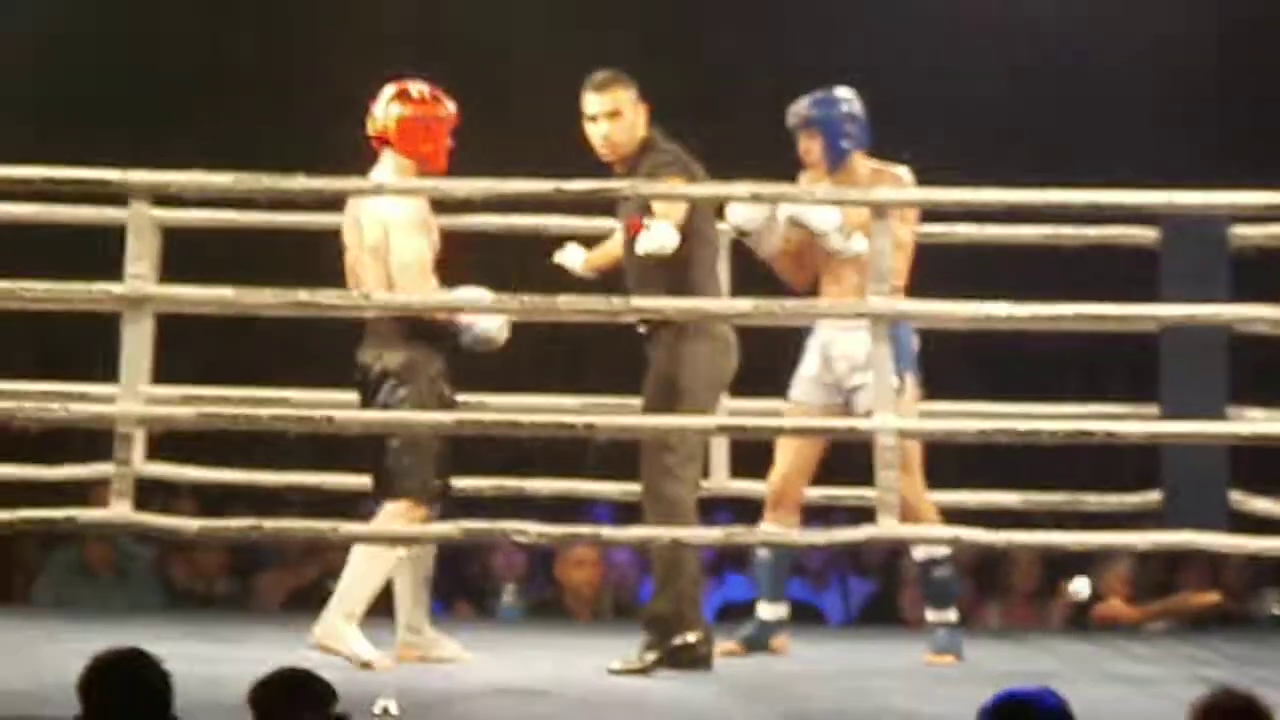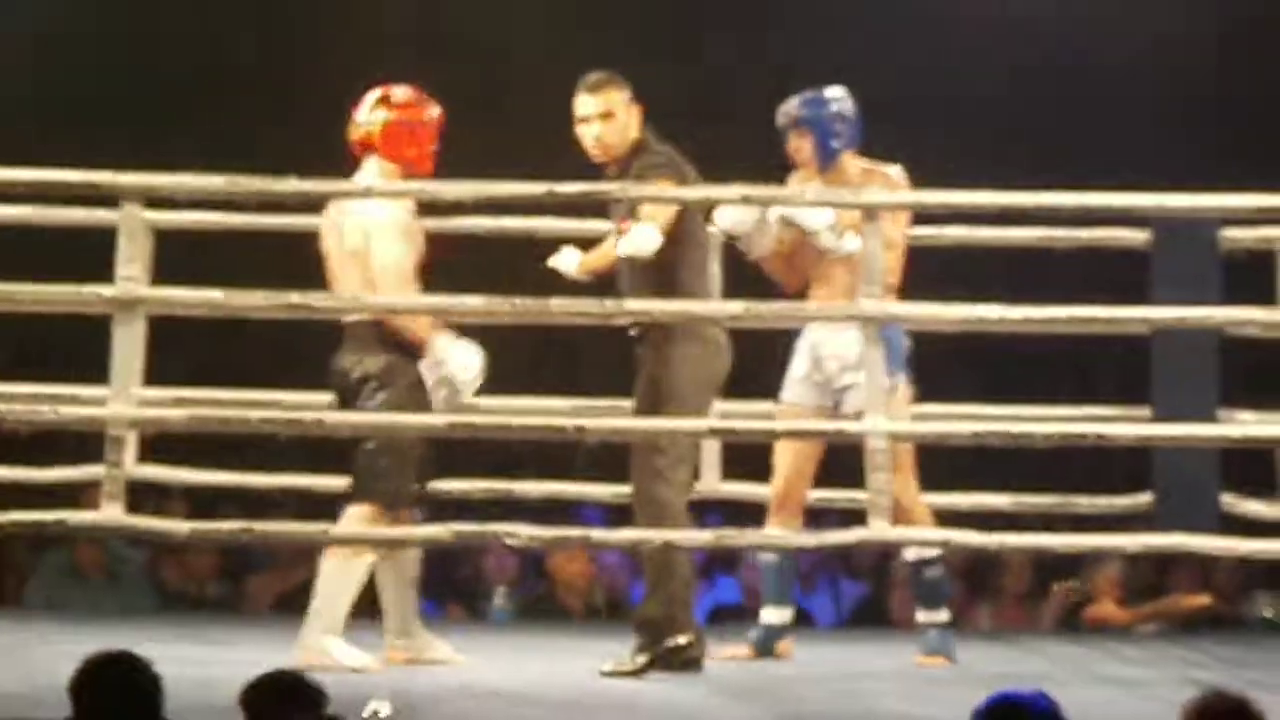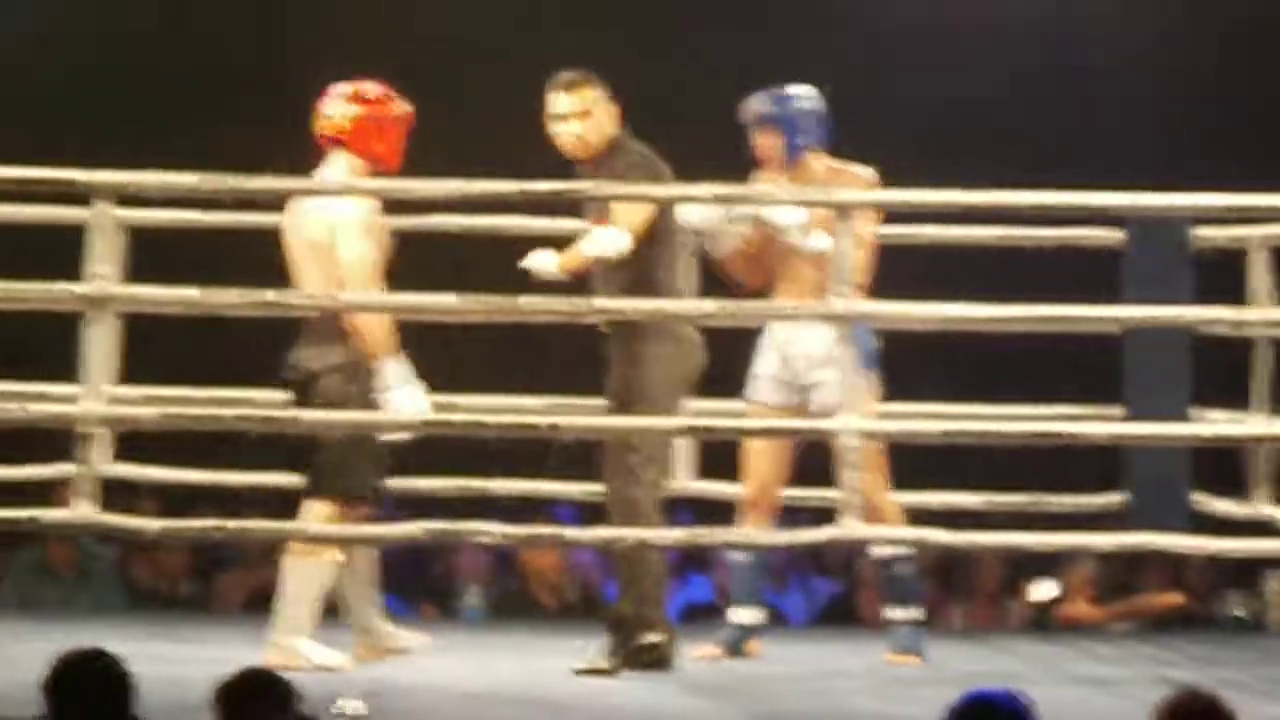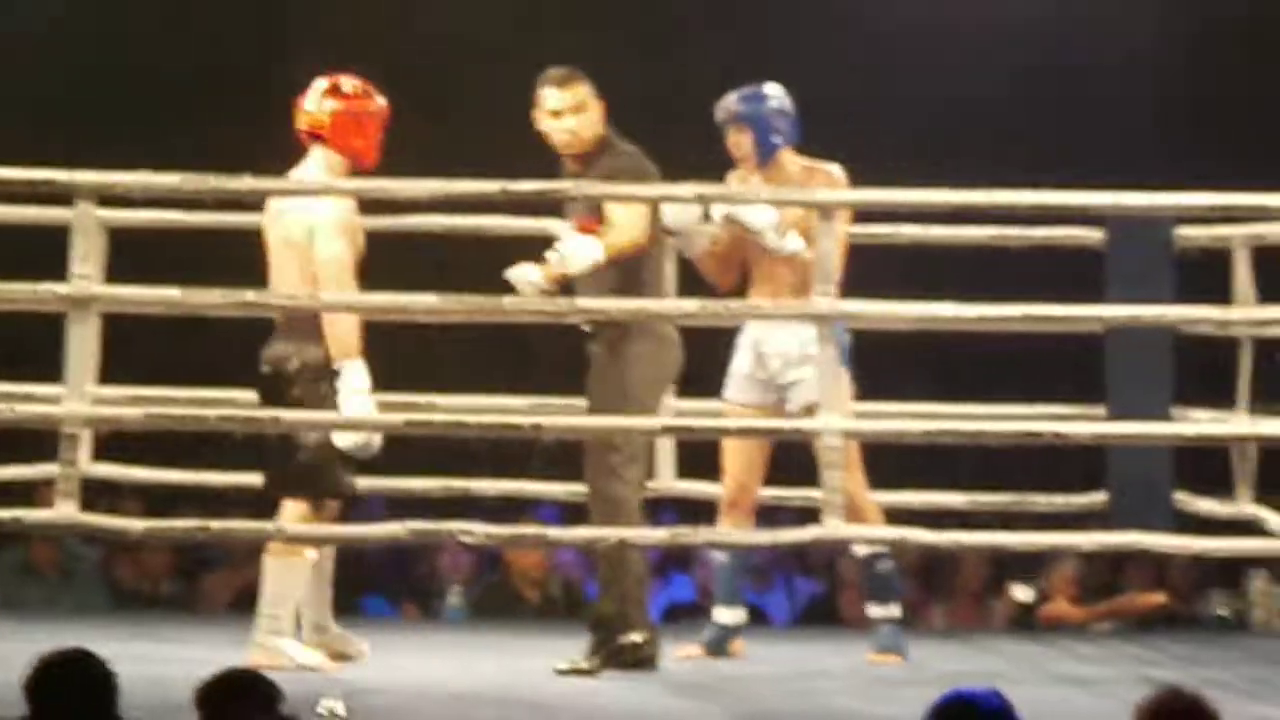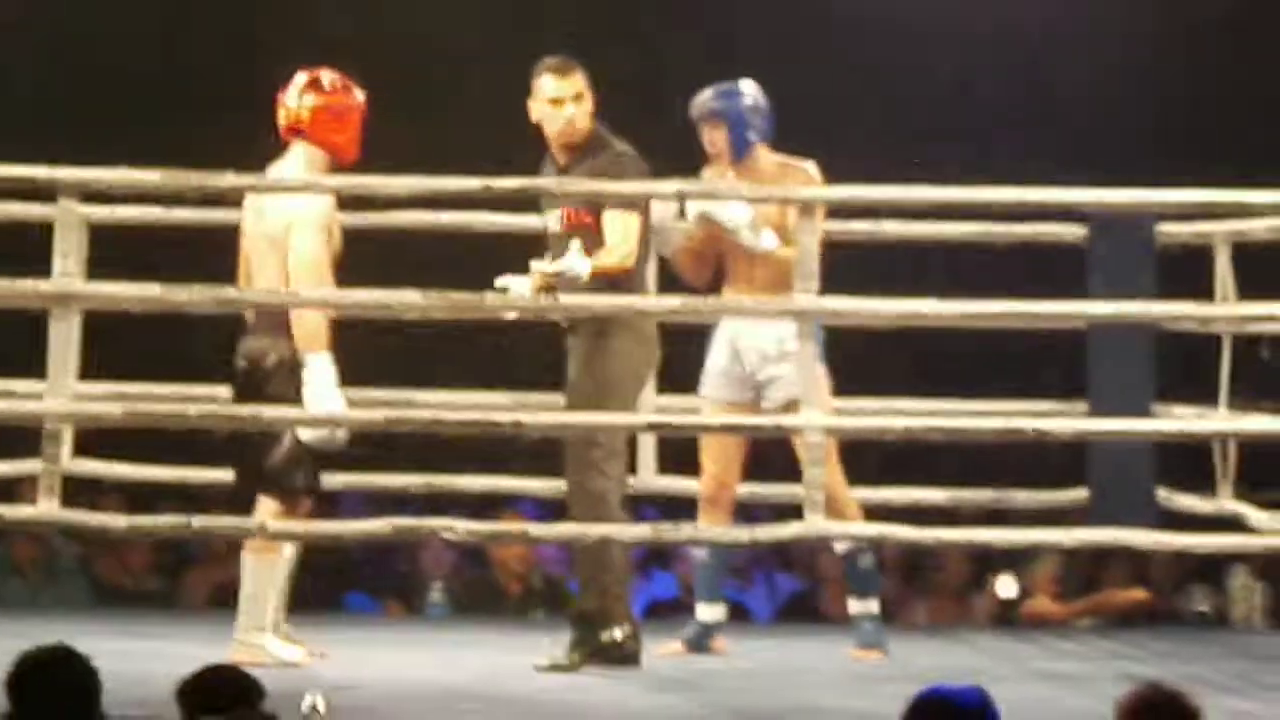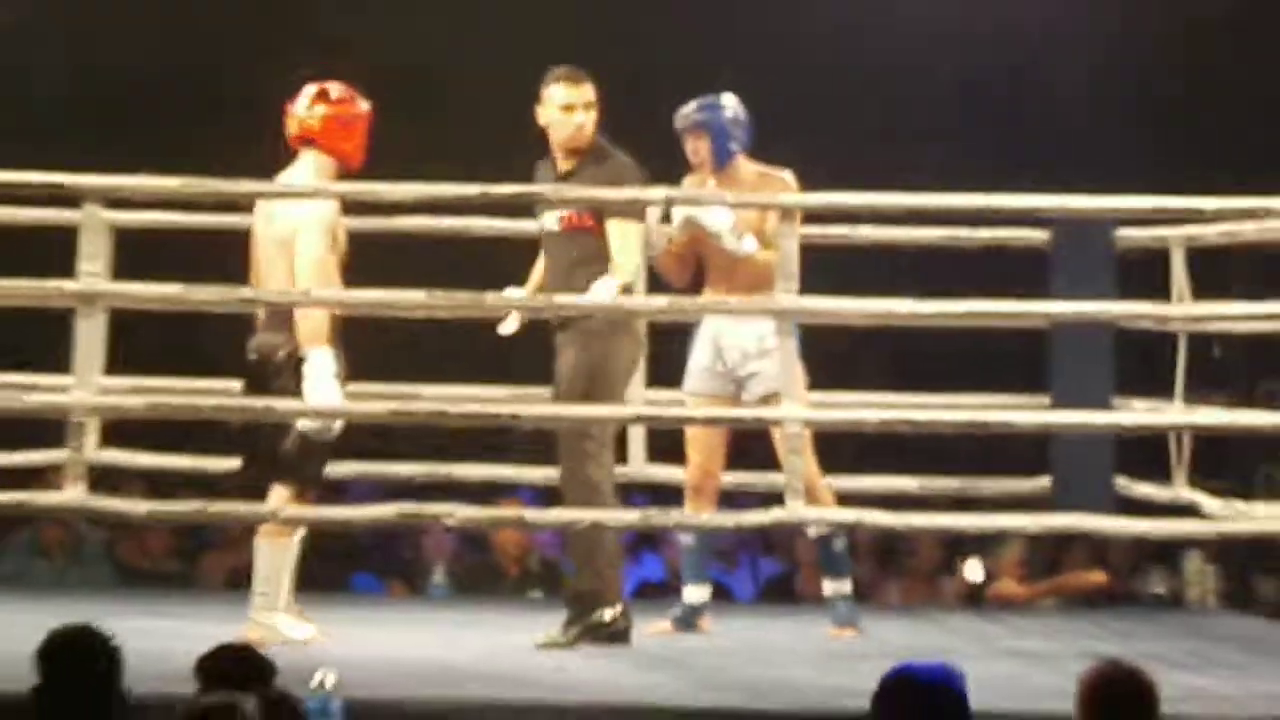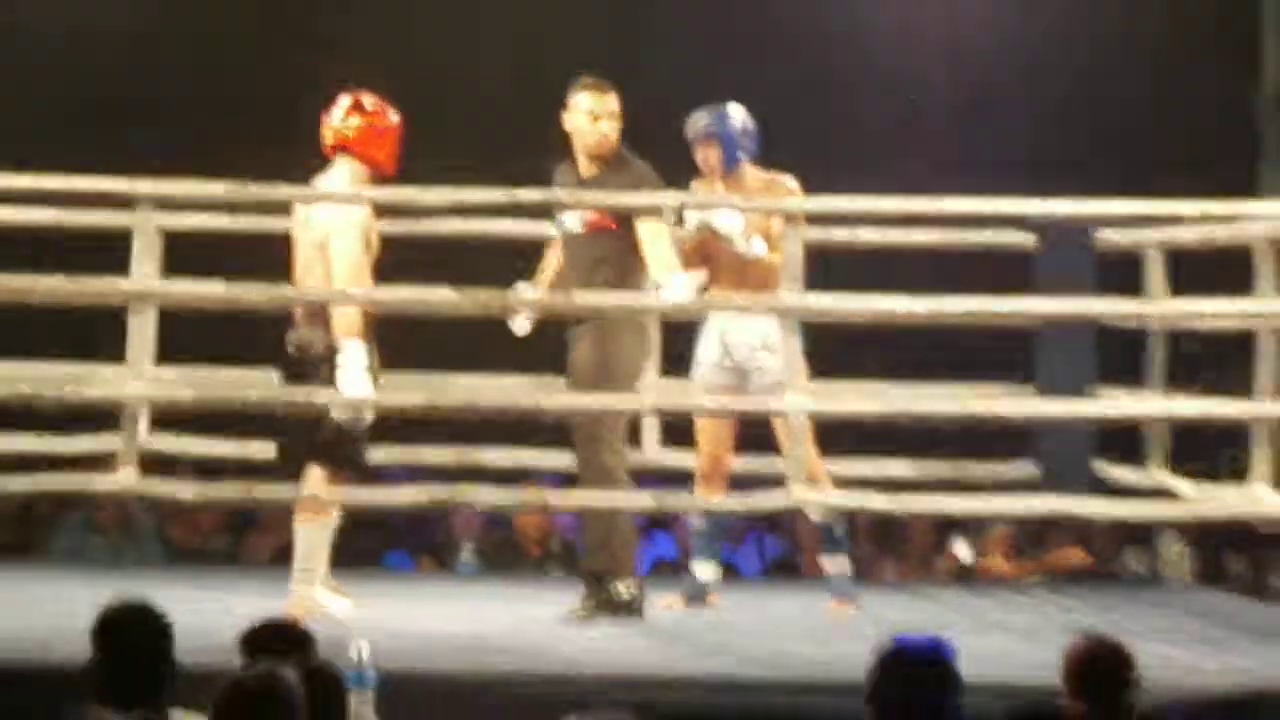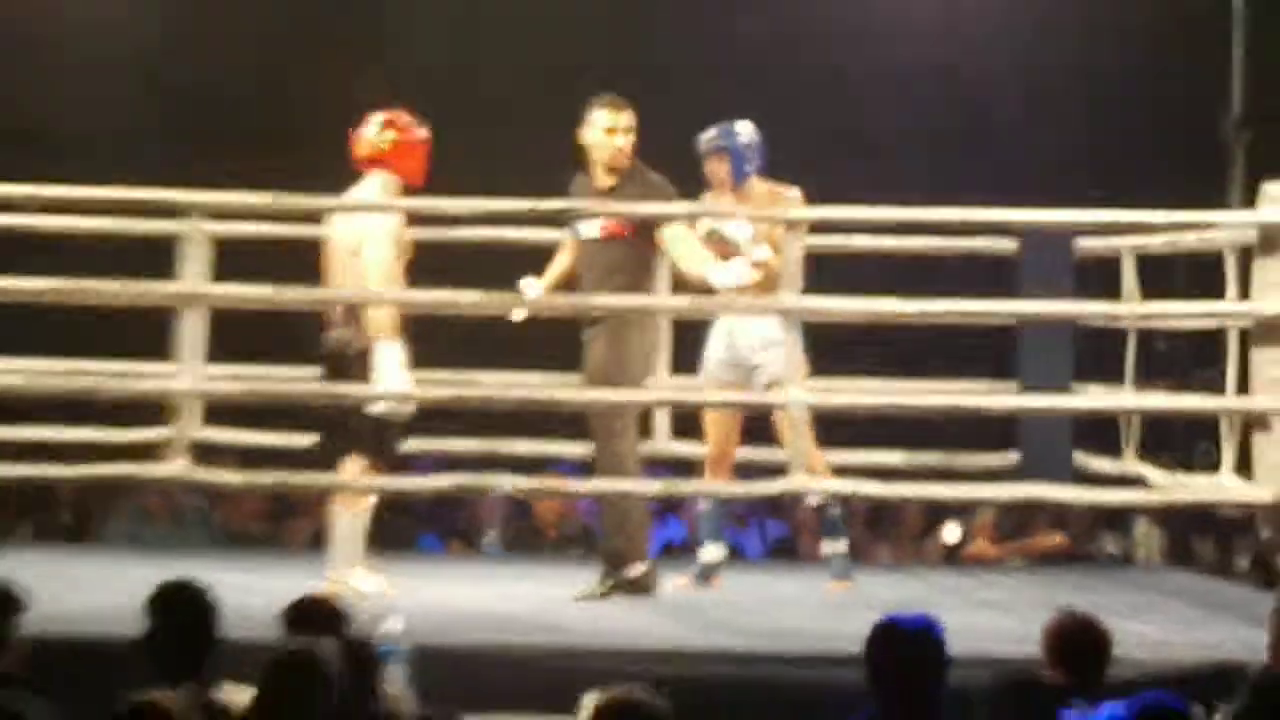
dt=0.1s
person 1, frame 1
left shoulder: (666, 164)
right shoulder: (631, 175)
left elbow: (671, 209)
left wrist: (663, 230)
right wrist: (589, 261)
left hip: (689, 337)
right hip: (677, 339)
left knee: (666, 480)
right knee: (669, 482)
left ankle: (676, 628)
right ankle: (686, 628)
person 1, frame 2
left shoulder: (658, 165)
right shoulder: (625, 171)
left elbow: (657, 216)
left wrist: (644, 233)
right wrist: (586, 263)
left hip: (681, 338)
right hip: (672, 340)
left knee: (657, 481)
right knee: (664, 484)
left ankle: (667, 633)
right ankle: (676, 630)
person 1, frame 3
left shoulder: (634, 164)
right shoulder: (598, 171)
left elbow: (631, 219)
left wrist: (616, 236)
right wrist: (562, 264)
left hip: (653, 336)
right hip: (641, 338)
left knee: (630, 480)
right knee: (636, 482)
left ankle: (639, 630)
right ankle: (648, 628)
person 1, frame 4
left shoulder: (625, 165)
right shoulder: (575, 171)
left elbow: (628, 233)
left wrist: (587, 251)
right wrist: (547, 275)
left hip: (636, 336)
right hip: (613, 337)
left knee: (611, 478)
right knee: (616, 482)
left ankle: (621, 631)
person 1, frame 5
left shoulder: (617, 162)
right shoulder: (552, 165)
left elbow: (623, 250)
left wrist: (586, 266)
right wrist: (535, 281)
left hip: (613, 331)
right hip: (589, 333)
left knee: (592, 473)
right knee: (595, 475)
left ankle: (602, 626)
person 1, frame 6
left shoulder: (616, 171)
right shoulder: (547, 173)
left elbow: (628, 250)
left wrist: (613, 282)
right wrist: (528, 294)
left hip: (602, 330)
right hip: (570, 331)
left knee: (584, 463)
right knee: (584, 466)
left ankle: (595, 605)
right ankle: (604, 604)
person 1, frame 7
left shoulder: (636, 177)
right shoulder: (563, 176)
left elbow: (658, 246)
left wrist: (671, 279)
right wrist: (538, 291)
left hip: (615, 326)
right hip: (582, 326)
left knee: (600, 448)
right knee: (595, 450)
left ankle: (613, 580)
right ankle: (614, 578)
person 1, frame 8
left shoulder: (650, 188)
right shoulder: (579, 186)
left elbow: (683, 248)
left wrist: (721, 273)
right wrist: (542, 287)
left hip: (629, 325)
right hip: (595, 327)
left knee: (613, 440)
right knee: (611, 442)
left ankle: (628, 562)
right ankle: (630, 560)
person 2, frame 1
left shoulder: (363, 200)
right shoulder: (404, 200)
right elbow: (414, 294)
left wrist: (448, 308)
right wrist: (469, 316)
left hip: (383, 350)
right hip: (408, 355)
left knee: (410, 494)
right knee: (410, 499)
person 2, frame 2
left shoulder: (342, 204)
right shoulder: (389, 205)
right elbow: (395, 298)
left wrist: (425, 345)
right wrist: (443, 345)
left hip: (357, 354)
right hip: (384, 361)
left knee: (400, 499)
right knee: (374, 501)
person 2, frame 3
left shoulder: (306, 198)
right shoulder: (355, 201)
right elbow: (360, 296)
right wrist: (394, 371)
left hip: (314, 349)
right hip: (342, 356)
left knee: (354, 495)
right knee: (331, 498)
person 2, frame 4
left shoulder: (285, 194)
right shoulder: (332, 200)
right elbow: (335, 296)
right wrist: (354, 378)
left hip: (284, 348)
right hip: (313, 355)
left knee: (322, 495)
right knee: (307, 498)
person 2, frame 5
left shoulder: (266, 188)
right shoulder: (312, 196)
right elbow: (308, 290)
right wrist: (320, 372)
left hip: (259, 342)
right hip: (288, 350)
left knee: (290, 491)
right knee: (280, 495)
person 2, frame 6
left shoulder: (277, 193)
right shoulder: (317, 200)
right elbow: (312, 288)
right wrist: (320, 365)
left hip: (269, 341)
right hip: (296, 347)
left knee: (286, 478)
right knee: (291, 481)
left ankle: (278, 602)
right ankle: (267, 612)
person 2, frame 7
left shoulder: (314, 196)
right shoulder: (351, 204)
right elbow: (347, 286)
right wrist: (353, 357)
left hip: (307, 334)
right hip: (333, 340)
left knee: (321, 464)
right knee: (327, 465)
left ankle: (314, 578)
right ankle: (306, 586)
person 2, frame 8
left shoulder: (344, 208)
right shoulder: (383, 213)
right elbow: (379, 289)
right wrist: (389, 356)
left hip: (343, 336)
right hip: (369, 338)
left knee: (355, 453)
right knee: (363, 454)
left ankle: (350, 559)
right ankle: (343, 567)
person 3, frame 1
left shoulder: (892, 183)
right shoulder: (811, 185)
left elbow: (894, 275)
left wrist: (835, 230)
right wrist: (760, 233)
left hip: (878, 340)
right hip: (824, 340)
left knee: (905, 491)
right knee: (782, 487)
person 3, frame 2
left shoulder: (884, 182)
right shoulder: (802, 186)
left elbow: (887, 272)
left wrist: (830, 228)
right wrist: (751, 234)
left hip: (870, 341)
right hip: (814, 342)
left knee: (899, 490)
right knee: (784, 492)
person 3, frame 3
left shoulder: (851, 181)
right shoulder: (766, 185)
left elbow: (856, 272)
right elbow: (753, 276)
left wrist: (798, 227)
right wrist: (716, 233)
left hip: (836, 339)
right hip: (780, 339)
left knee: (868, 488)
right knee: (756, 492)
person 3, frame 4
left shoulder: (823, 180)
right shoulder: (739, 185)
left elbow: (830, 270)
right elbow: (724, 276)
left wrist: (772, 230)
right wrist: (688, 232)
left hip: (810, 338)
right hip: (755, 337)
left knee: (846, 486)
right knee: (735, 492)
person 3, frame 5
left shoulder: (798, 177)
right shoulder: (714, 181)
right elbow: (698, 274)
left wrist: (748, 228)
right wrist: (668, 231)
left hip: (787, 334)
right hip: (730, 334)
left knee: (826, 481)
right knee: (714, 488)
person 3, frame 6
left shoulder: (774, 185)
right shoulder: (694, 189)
left elbow: (783, 271)
right elbow: (681, 274)
left wrist: (730, 234)
left hip: (765, 333)
right hip: (712, 333)
left knee: (802, 470)
right knee: (699, 477)
person 3, frame 7
left shoulder: (779, 190)
right shoulder: (701, 193)
left elbow: (787, 272)
right elbow: (690, 271)
left wrist: (740, 236)
left hip: (769, 328)
right hip: (718, 328)
left knee: (802, 457)
right knee: (709, 463)
left ankle: (838, 570)
right ankle: (702, 578)
person 3, frame 8
left shoulder: (785, 200)
right shoulder: (713, 204)
left wrist: (748, 240)
right wrist: (694, 240)
left hip: (773, 329)
right hip: (725, 329)
left knee: (801, 447)
right knee: (717, 452)
left ankle: (837, 554)
right ankle: (709, 560)
